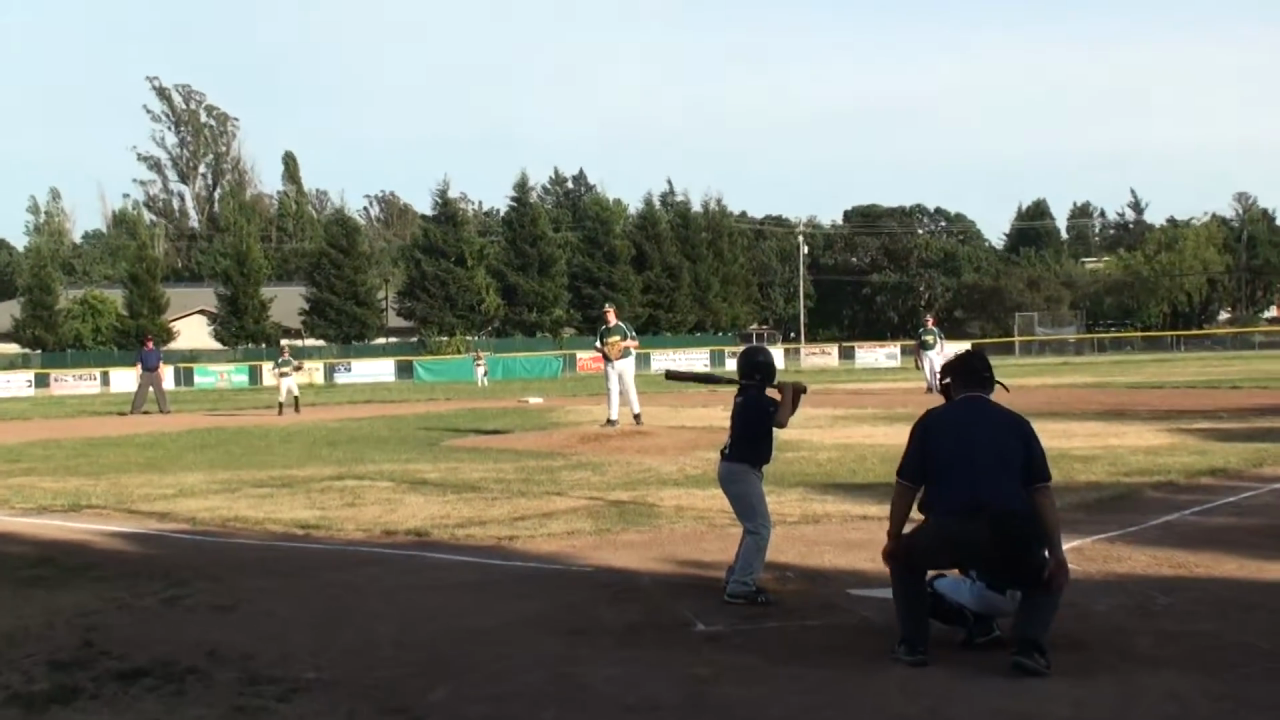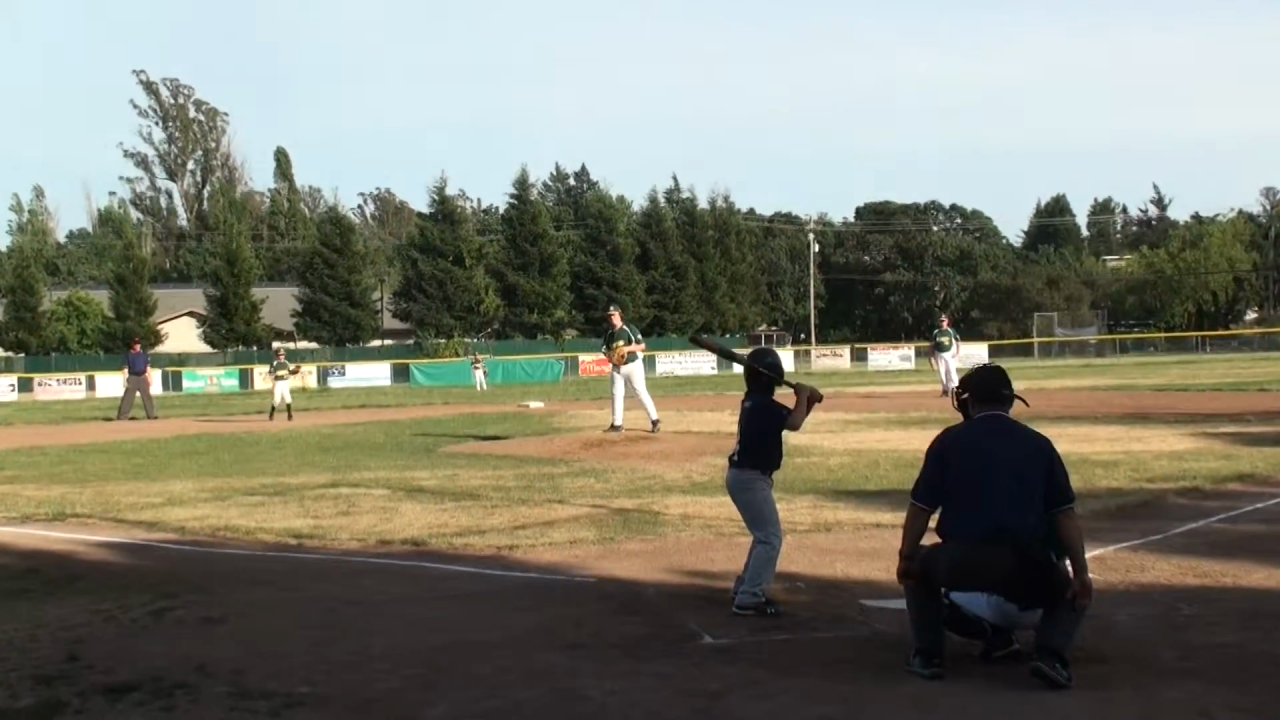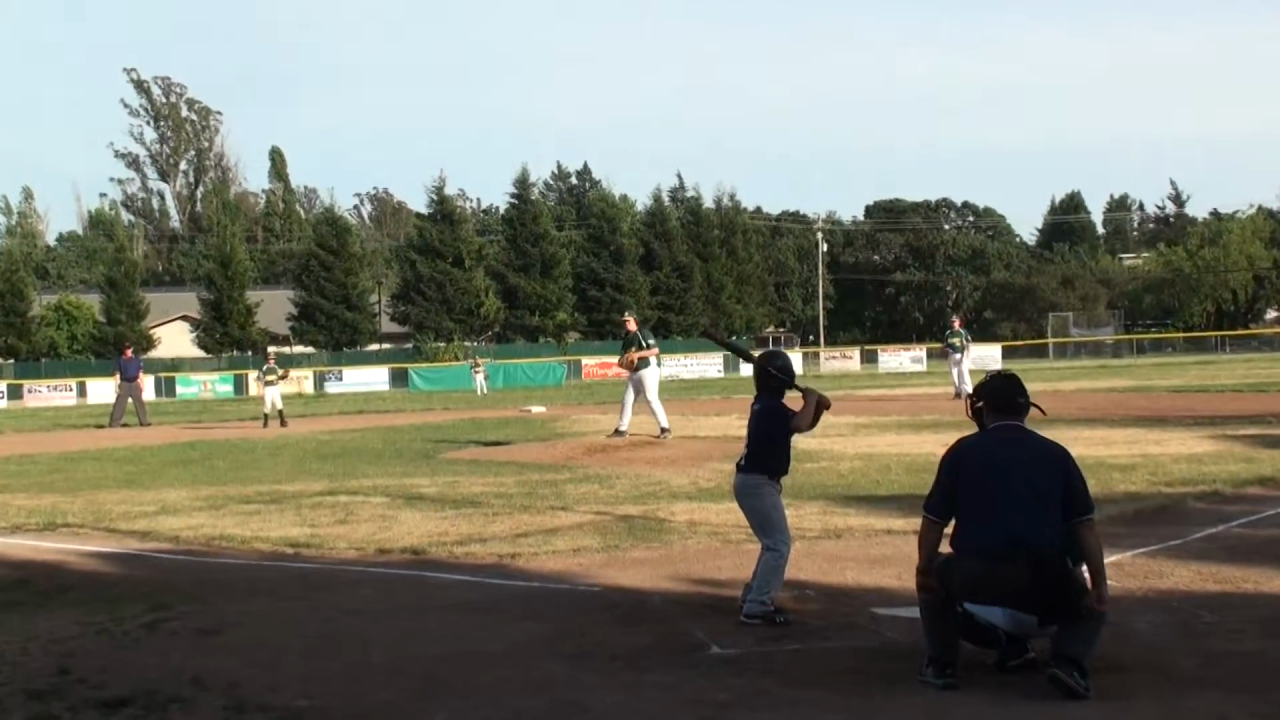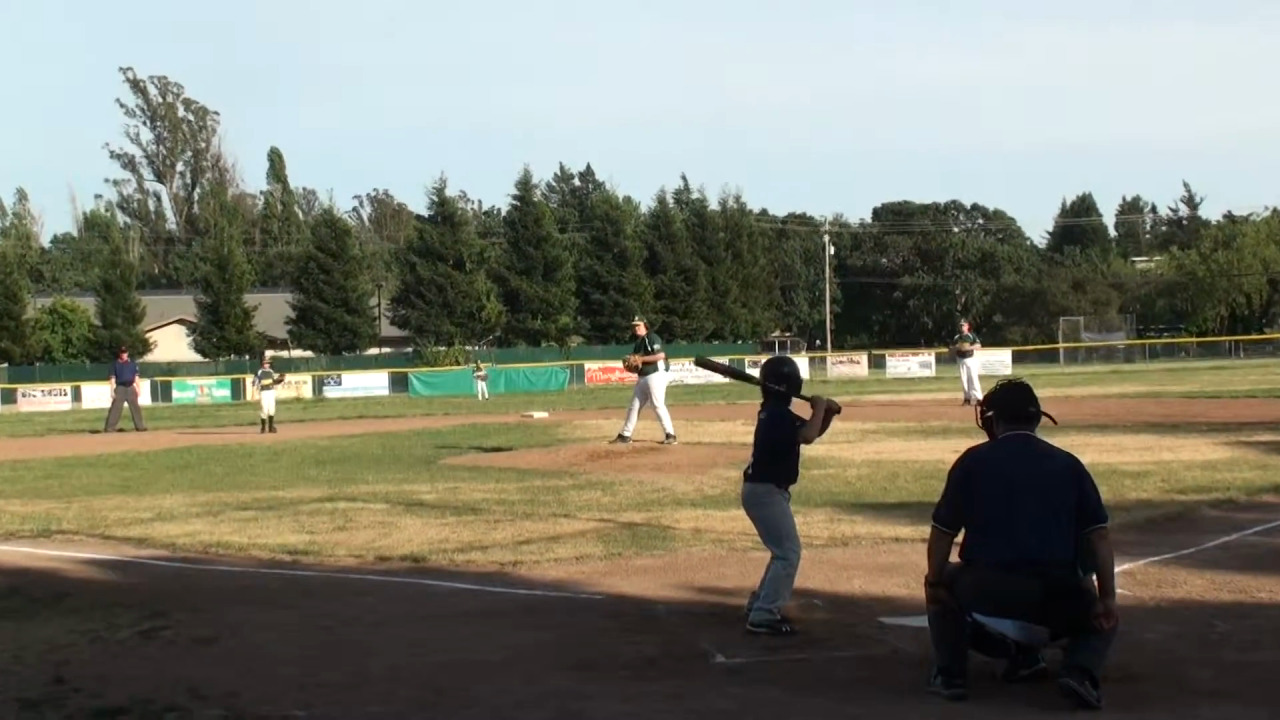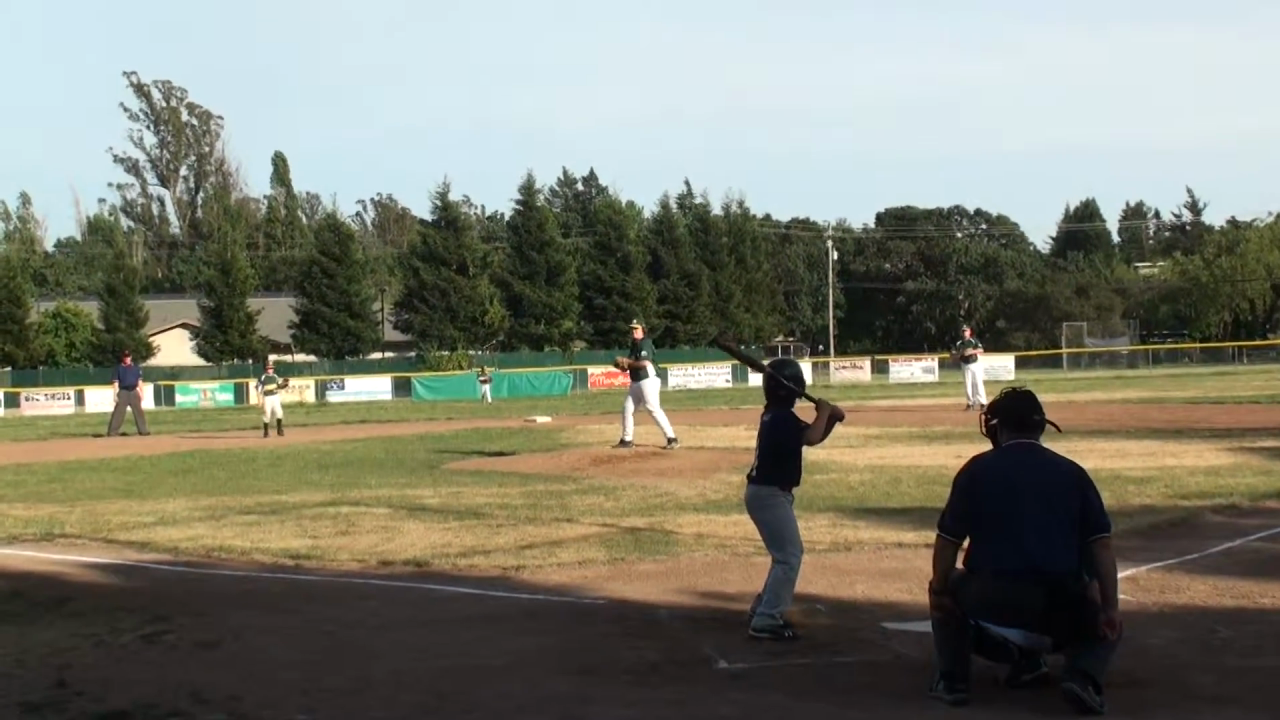
dt=0.3s
person 1, frame 1
left shoulder: (932, 421)
right shoulder: (1016, 424)
left elbow: (906, 487)
right elbow: (1041, 492)
left wrist: (893, 538)
right wrist: (1056, 552)
left hip: (945, 531)
right hip: (1003, 533)
left knee: (904, 559)
right knee: (1046, 579)
left ankle: (913, 644)
right ankle: (1029, 646)
person 1, frame 2
left shoulder: (949, 440)
right shoulder: (1038, 443)
left elbow: (920, 508)
right elbow: (1065, 514)
left wrist: (906, 558)
right wrist: (1081, 574)
left hip: (962, 560)
right hip: (1024, 564)
left knee: (919, 569)
right knee: (1070, 596)
left ankle: (928, 655)
right ankle: (1050, 654)
person 1, frame 3
left shoulder: (963, 451)
right shoulder: (1055, 453)
left elbow: (934, 521)
right elbow: (1084, 524)
left wrist: (924, 572)
right wrist: (1099, 584)
left hip: (976, 576)
right hip: (1041, 578)
left knee: (934, 576)
right knee: (1089, 606)
left ankle: (941, 664)
right ankle: (1069, 662)
person 1, frame 4
left shoulder: (972, 461)
right shoulder: (1067, 463)
left elbow: (942, 532)
right elbow: (1098, 535)
left wrist: (934, 584)
right wrist: (1106, 598)
left hip: (987, 588)
right hip: (1054, 591)
left knee: (943, 584)
right knee: (1101, 619)
left ankle: (950, 674)
right ankle: (1080, 672)
person 1, frame 5
left shoulder: (977, 469)
right shoulder: (1072, 472)
left elbow: (948, 540)
right elbow: (1101, 544)
left wrist: (939, 592)
right wrist: (1109, 607)
left hip: (991, 596)
right hip: (1058, 602)
left knee: (947, 588)
right knee: (1104, 627)
left ankle: (953, 679)
right ankle: (1083, 676)
person 2, frame 1
left shoulder: (749, 397)
right shoulder: (754, 399)
left elbow: (784, 412)
right elbow: (781, 421)
left wrist: (794, 394)
right wrist: (787, 393)
left hip: (738, 467)
right hip: (741, 470)
left knee: (754, 526)
right knee: (759, 528)
left ankle: (736, 579)
right ankle: (740, 588)
person 2, frame 2
left shoulder: (755, 401)
right shoulder: (763, 404)
left elbow: (793, 418)
right elbow: (794, 423)
left wrist: (807, 400)
right wrist: (802, 395)
left hip: (746, 475)
right hip: (750, 477)
left knee: (764, 535)
right knee: (770, 537)
left ankle: (745, 589)
right ankle: (749, 599)
person 2, frame 3
left shoulder: (767, 405)
right shoulder: (771, 407)
left elbow: (805, 425)
right elbow: (799, 424)
left wrist: (818, 406)
right wrist: (810, 399)
left hip: (755, 480)
right hip: (757, 483)
left knee: (773, 542)
right knee: (778, 544)
left ankle: (753, 598)
right ankle: (757, 608)
person 2, frame 4
left shoulder: (775, 413)
right shoulder: (777, 415)
left elbow: (812, 432)
right elbow: (807, 436)
left wrist: (827, 412)
right wrist: (819, 408)
left hip: (764, 489)
right hip: (765, 492)
left knee: (783, 551)
right knee: (788, 553)
left ankle: (760, 606)
right ankle: (763, 616)
person 2, frame 5
left shoulder: (776, 415)
right shoulder: (781, 417)
left elbow: (814, 436)
right elbow: (811, 438)
left wrist: (831, 418)
right wrist: (823, 412)
left hip: (767, 492)
right hip: (769, 494)
left knee: (787, 554)
right knee: (788, 556)
left ankle: (762, 611)
right ankle: (765, 621)
